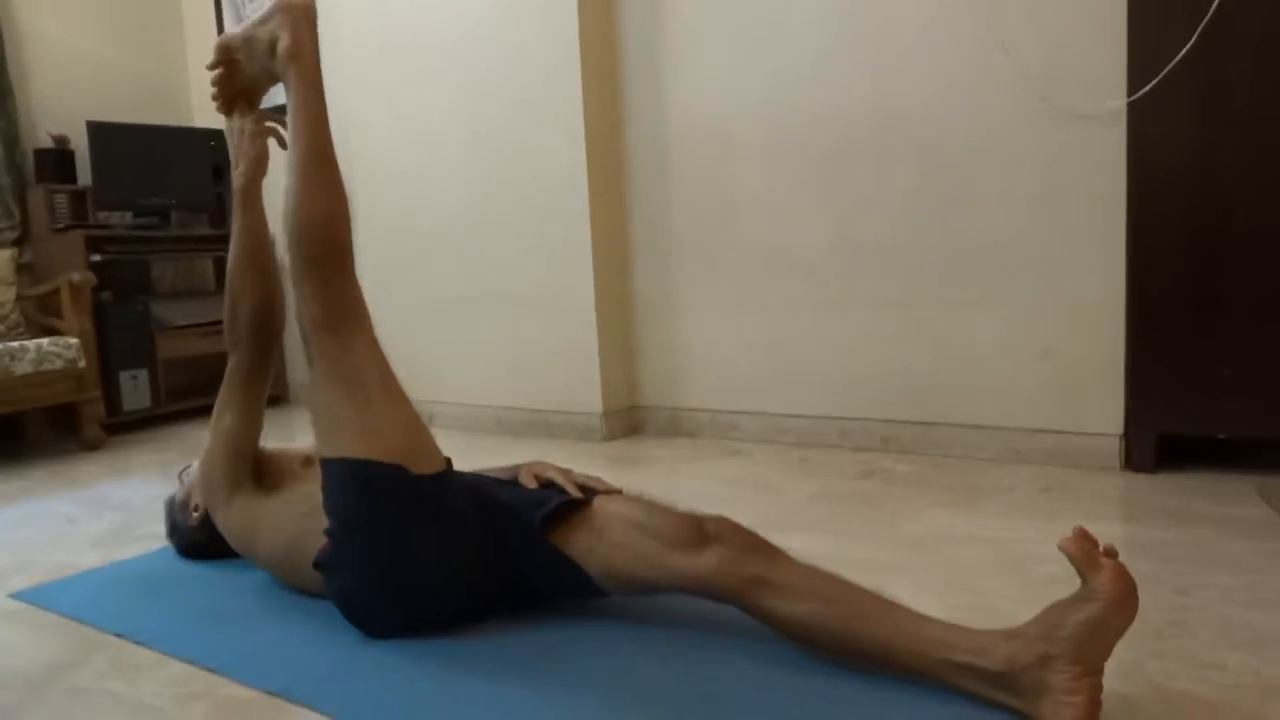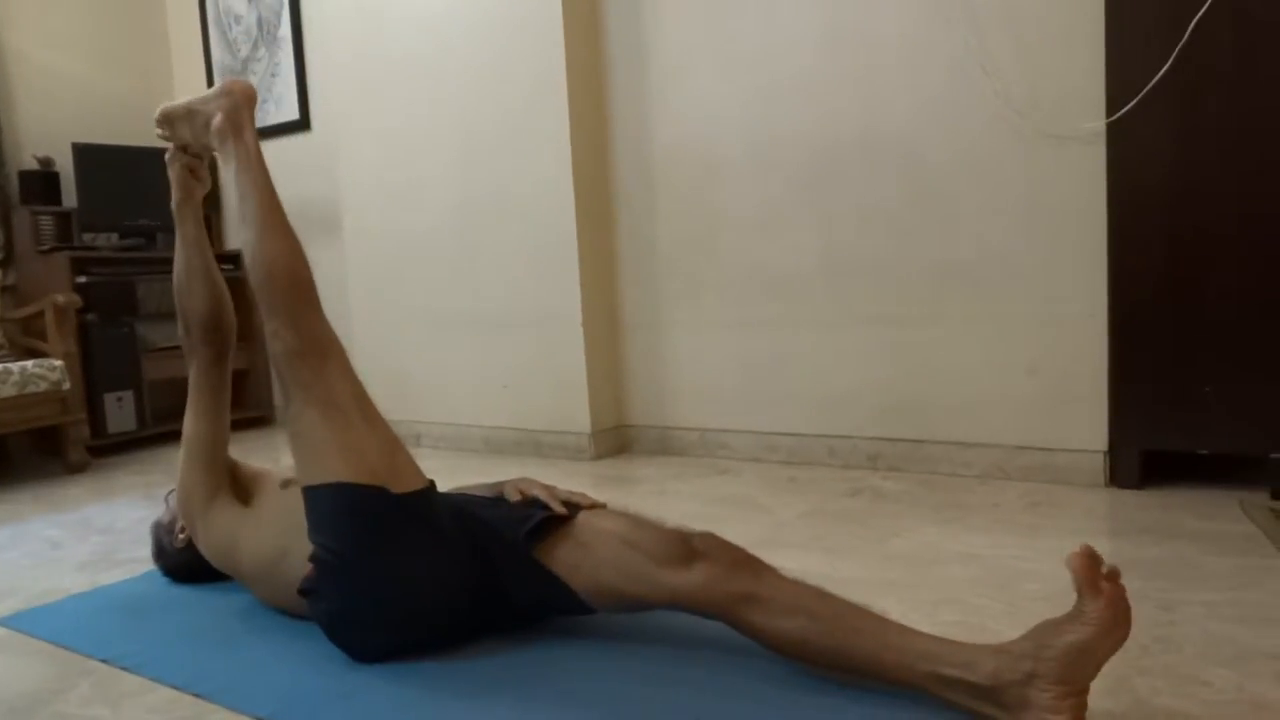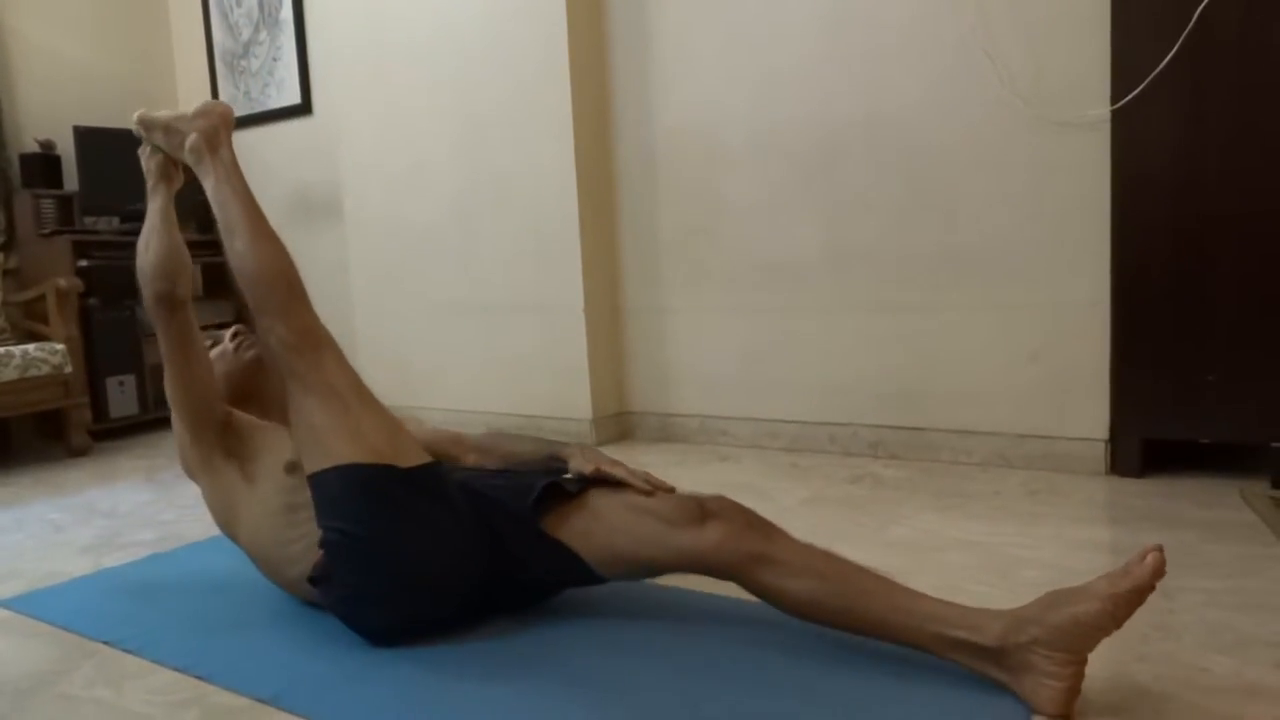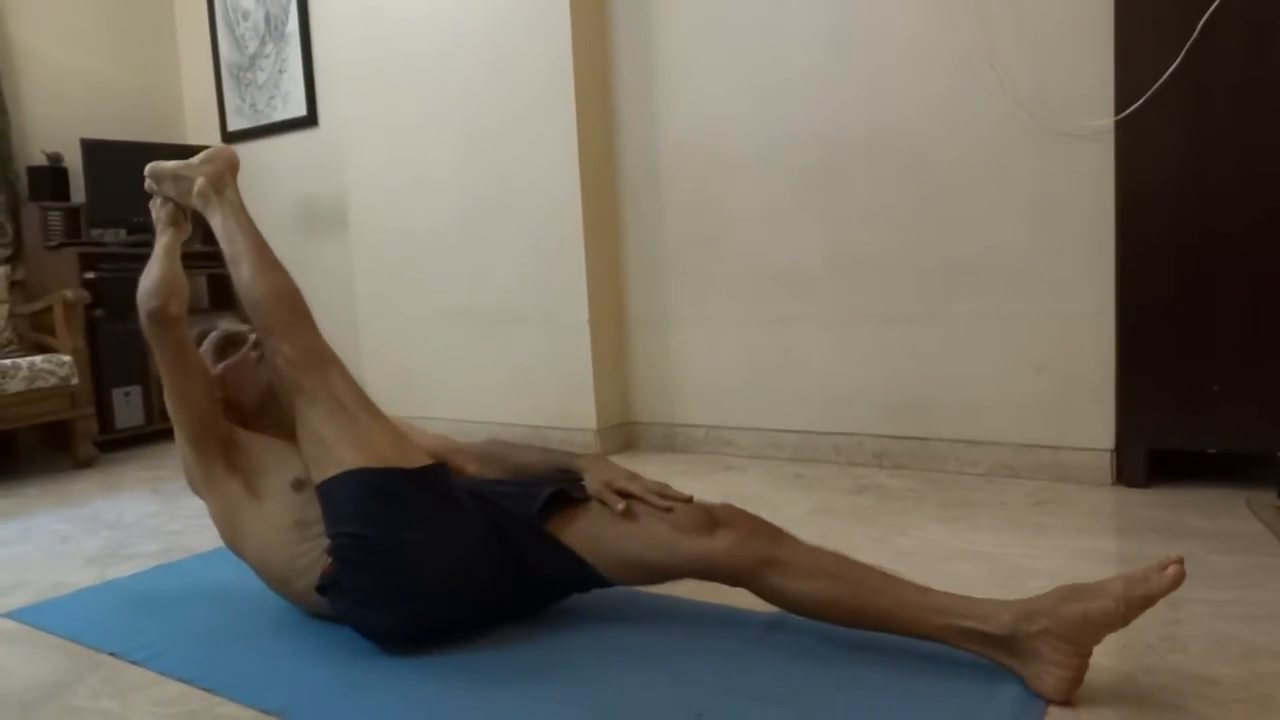
dt=1s
person 1, frame 1
left shoulder: (306, 475)
right shoulder: (226, 490)
right elbow: (251, 342)
left wrist: (524, 467)
right wrist: (245, 183)
left hip: (459, 537)
right hip: (391, 554)
left knee: (708, 545)
right knee: (326, 292)
person 1, frame 2
left shoulder: (282, 493)
right shoulder: (207, 500)
left elbow: (422, 491)
right elbow: (207, 344)
left wrist: (511, 485)
right wrist: (189, 206)
left hip: (446, 558)
right hip: (378, 574)
left knee: (699, 562)
right knee: (296, 328)
person 1, frame 3
left shoulder: (323, 432)
right shoulder: (214, 442)
left elbow: (470, 447)
right elbow: (165, 296)
left wrist: (567, 454)
right wrist: (163, 183)
left hip: (464, 536)
right hip: (390, 561)
left knee: (710, 523)
right knee: (296, 323)
person 1, frame 4
left shoulder: (344, 436)
right shoulder: (219, 458)
left elbow: (475, 453)
right elbow: (160, 313)
left wrist: (582, 463)
right wrist: (176, 226)
left hip: (470, 542)
right hip: (395, 573)
left knee: (717, 531)
right knee: (306, 343)
left ankle: (1013, 629)
